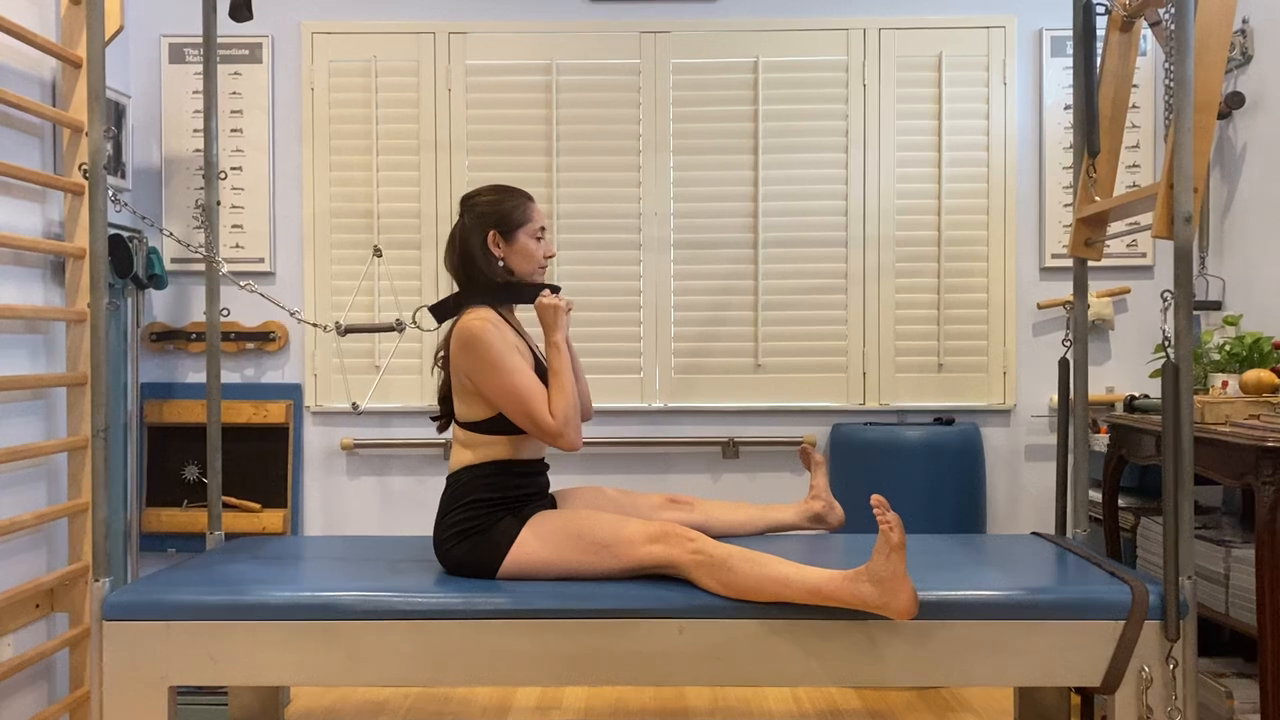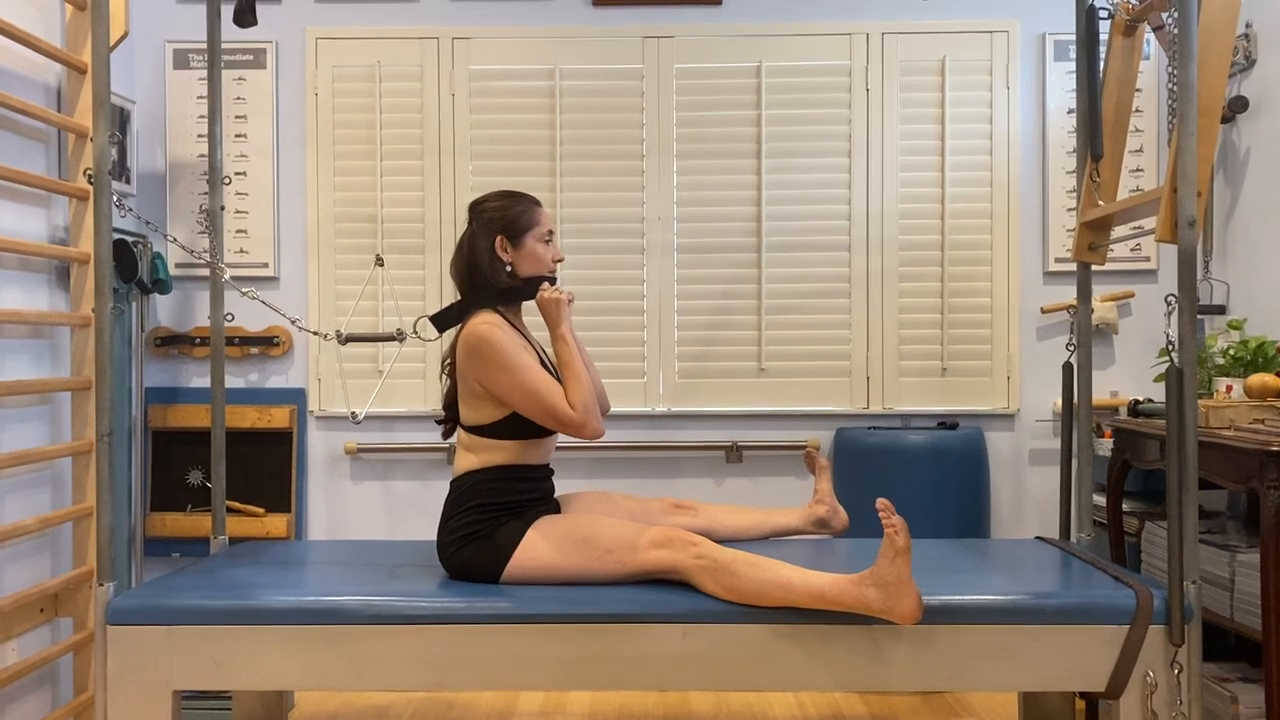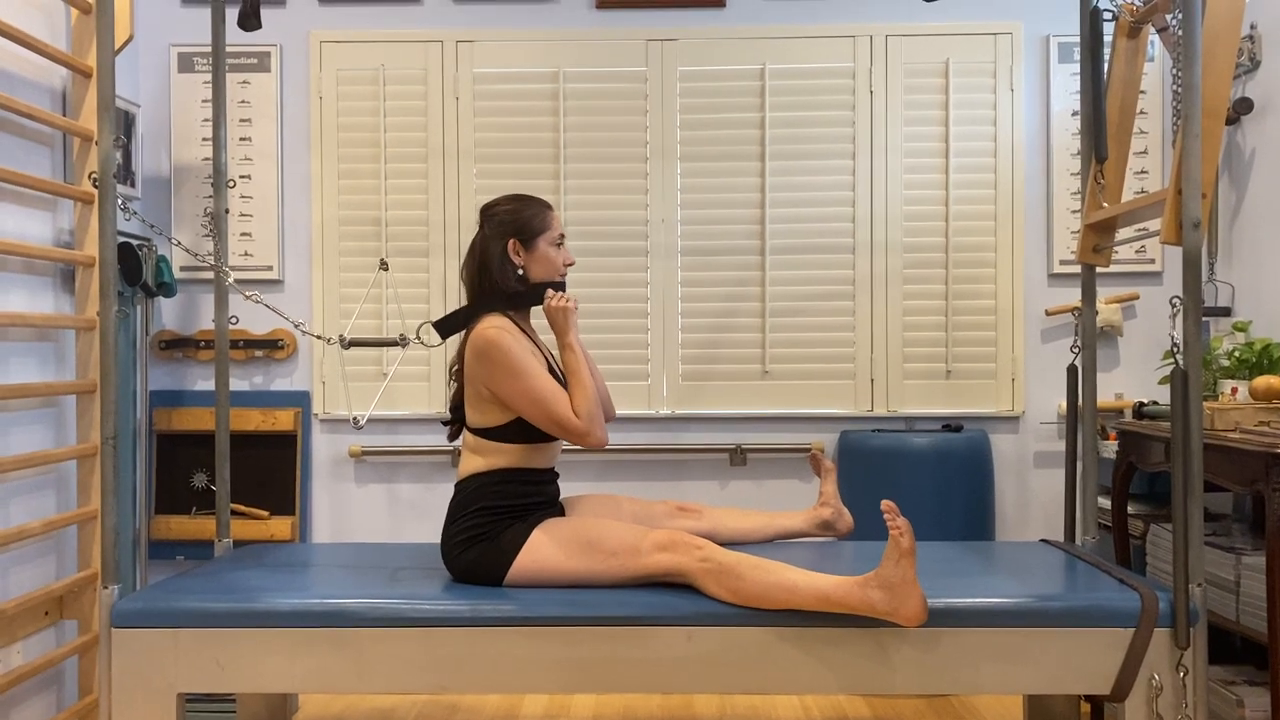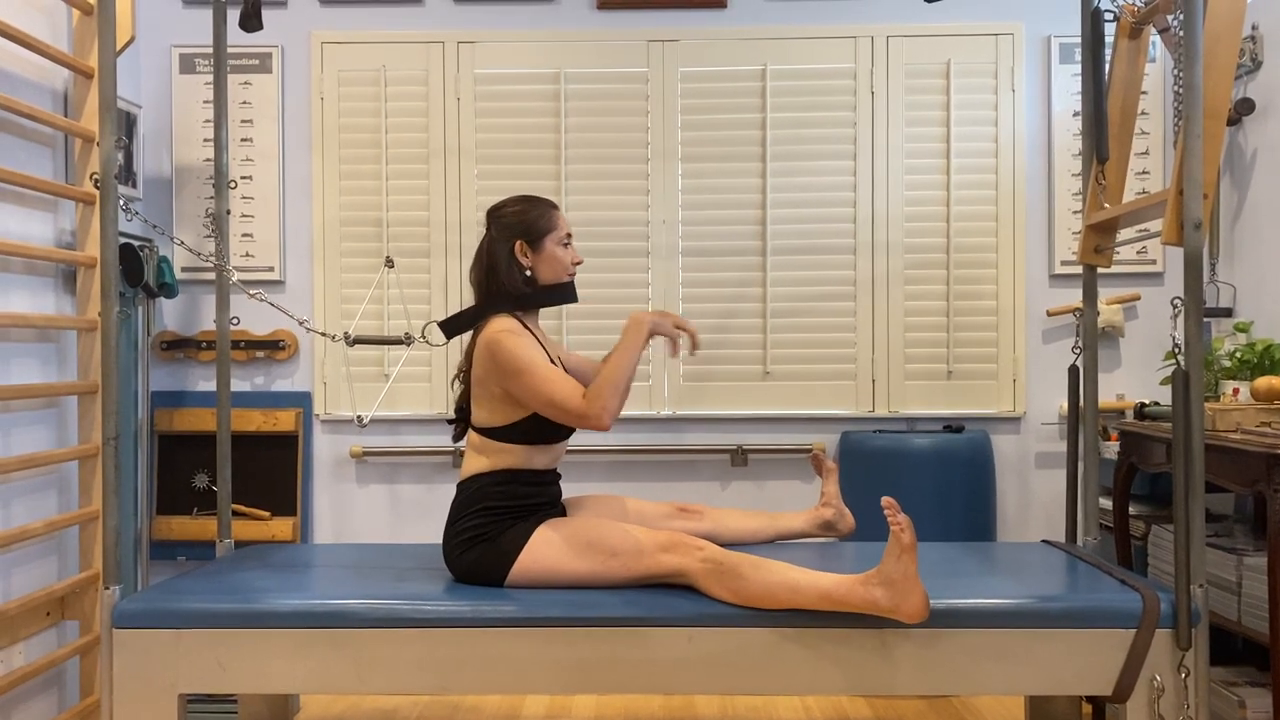
dt=0.7s
person 1, frame 1
left shoulder: (500, 321)
right shoulder: (479, 329)
left elbow: (581, 410)
right elbow: (565, 433)
left wrist: (560, 334)
right wrist: (555, 336)
left hip: (522, 507)
right hip: (485, 528)
left knee: (673, 507)
right knee: (675, 544)
left ankle: (810, 511)
person 1, frame 2
left shoulder: (507, 325)
right shoulder: (486, 334)
left elbow: (598, 407)
right elbow: (586, 422)
left wrist: (564, 328)
right wrist: (559, 329)
left hip: (527, 511)
right hip: (489, 532)
left knee: (675, 512)
right knee: (678, 549)
left ankle: (813, 515)
person 1, frame 3
left shoulder: (516, 329)
right shoulder: (495, 337)
left elbow: (604, 413)
right elbow: (589, 431)
left wrist: (568, 337)
right wrist: (567, 339)
left hip: (530, 514)
right hip: (492, 535)
left knee: (679, 515)
right knee: (683, 552)
left ankle: (818, 518)
person 1, frame 4
left shoulder: (522, 329)
right shoulder: (503, 338)
left elbow: (598, 380)
right elbow: (597, 413)
left wrist: (638, 335)
right wrist: (638, 330)
left hip: (533, 512)
right hip: (493, 536)
left knee: (682, 517)
right knee: (681, 554)
left ankle: (819, 518)
right ankle: (873, 593)
